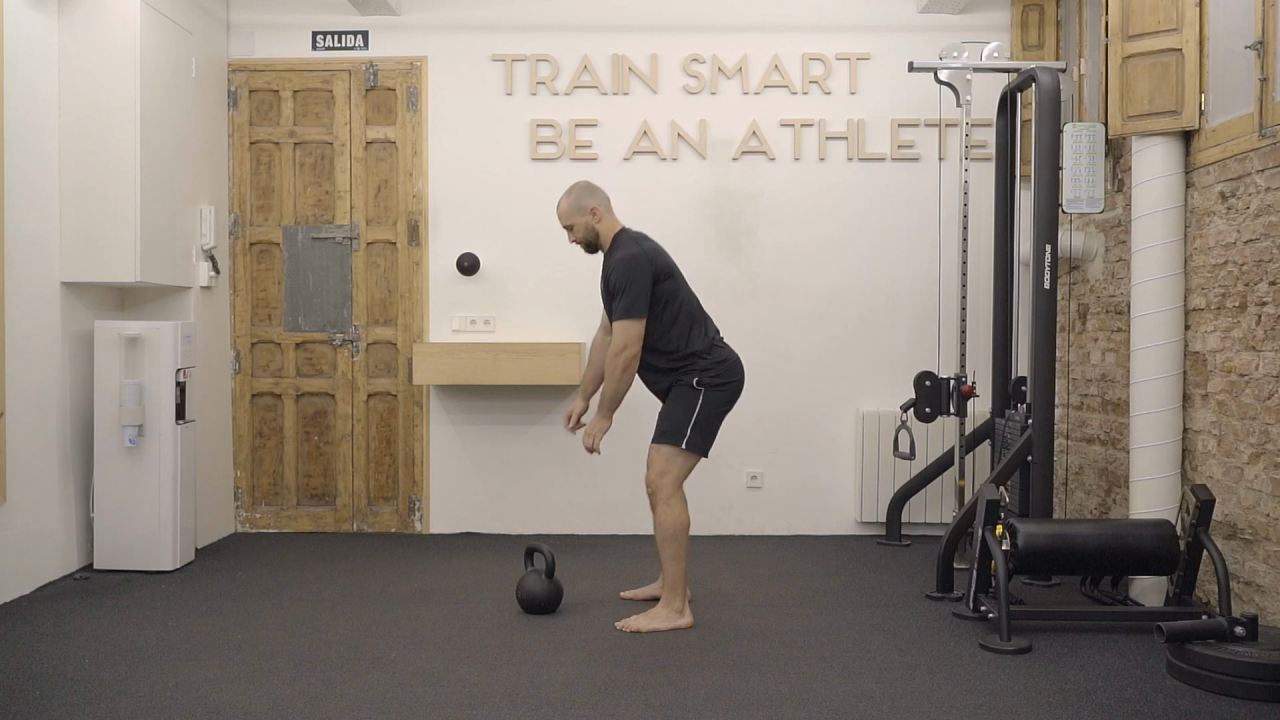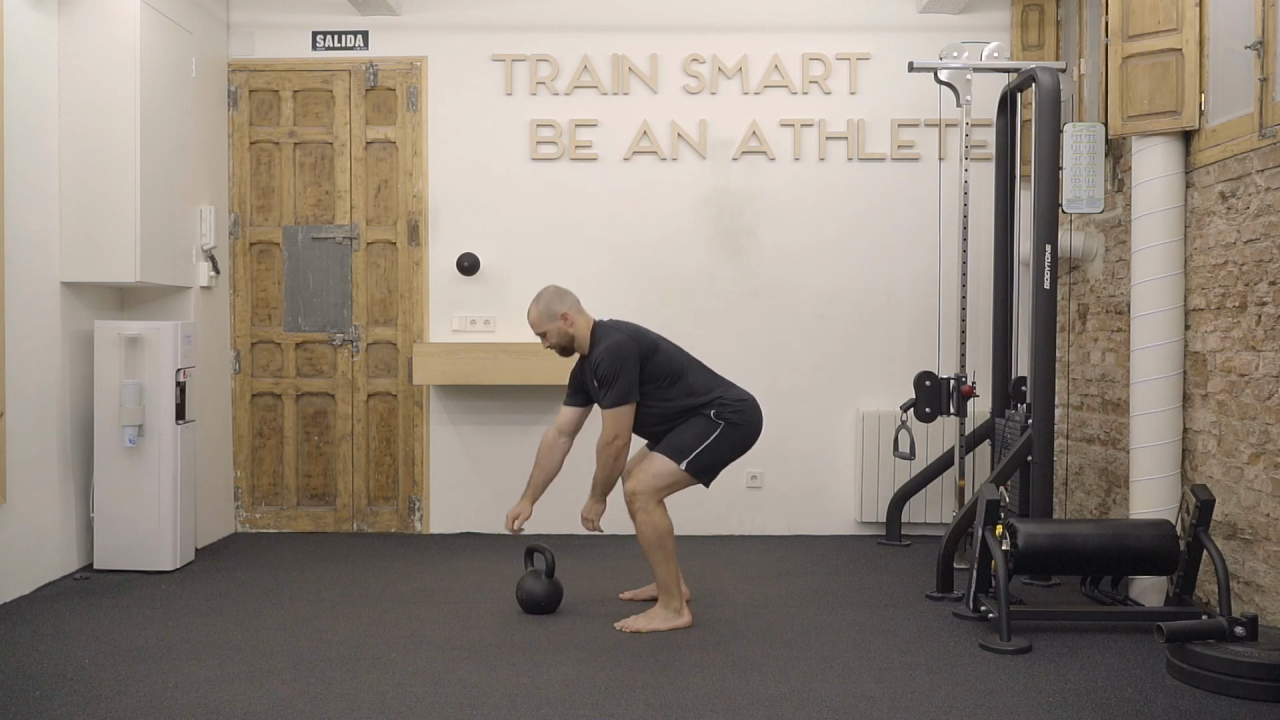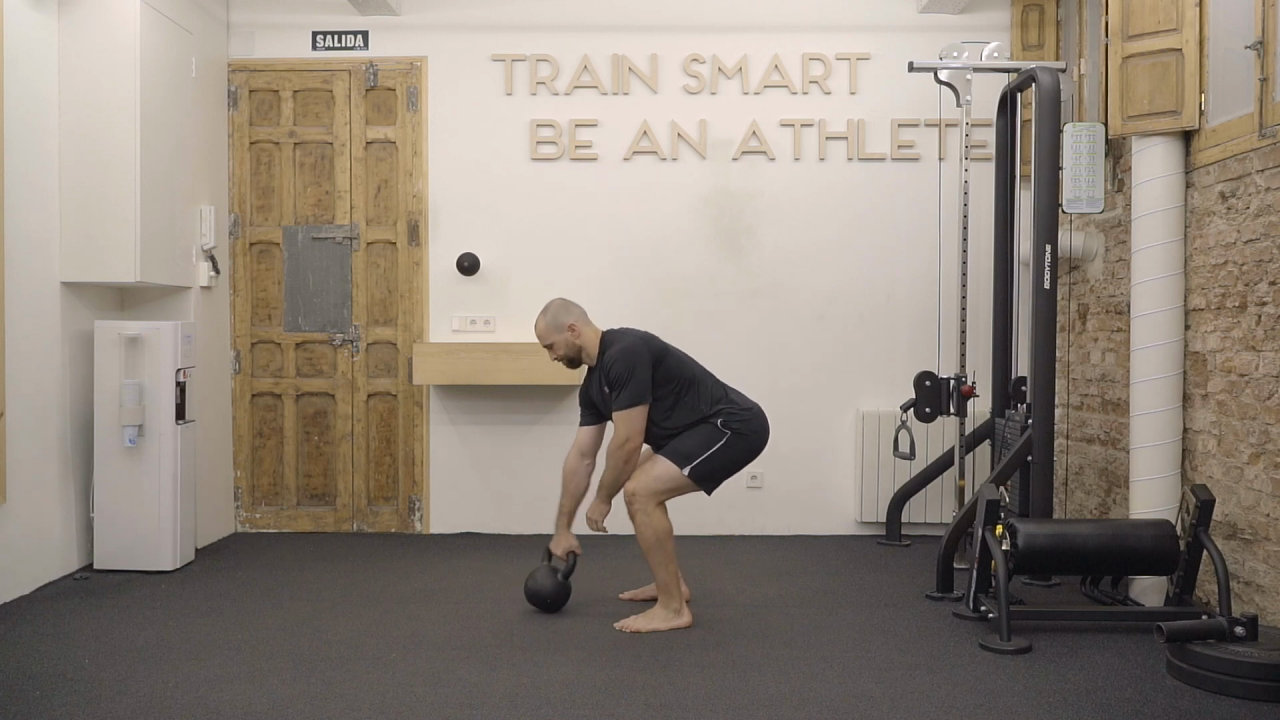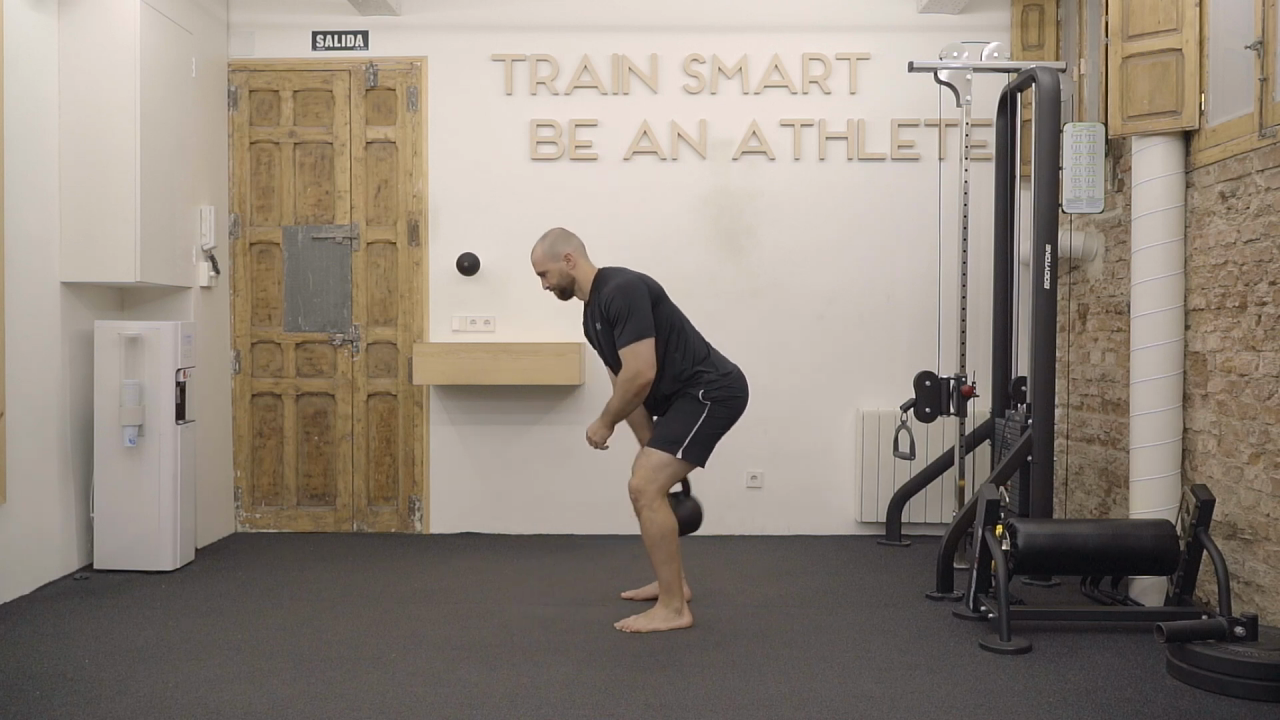
dt=0.4s
person 1, frame 1
left shoulder: (629, 260)
right shoulder: (623, 258)
left elbow: (625, 350)
right elbow: (606, 338)
left wrist: (603, 417)
right wrist: (582, 398)
left hip: (707, 377)
right hip: (698, 375)
left knee: (661, 483)
right knee: (662, 479)
left ankle: (674, 607)
right ankle: (672, 582)
person 1, frame 2
left shoulder: (614, 351)
right shoulder: (587, 367)
left elbow: (616, 440)
right elbow: (558, 436)
left wrist: (596, 499)
right wrist: (527, 500)
left hip: (729, 418)
right hip: (715, 417)
left knee: (640, 490)
right knee: (636, 480)
left ankle: (673, 608)
right ankle: (672, 583)
person 1, frame 3
left shoulder: (626, 353)
right shoulder: (595, 382)
left elbow: (627, 441)
right elbow: (580, 455)
left wrist: (601, 501)
right wrist: (562, 528)
left hip: (734, 426)
right hip: (712, 426)
left knee: (639, 492)
right knee: (634, 483)
left ankle: (673, 608)
right ankle: (671, 584)
person 1, frame 4
left shoulder: (622, 291)
right shoulder: (593, 312)
left elbow: (641, 374)
right elbow: (628, 382)
left wrist: (604, 424)
right wrist: (655, 449)
left hip: (711, 392)
right hip: (692, 393)
left knee: (644, 487)
right knee: (648, 481)
left ankle: (673, 607)
right ankle: (673, 582)
